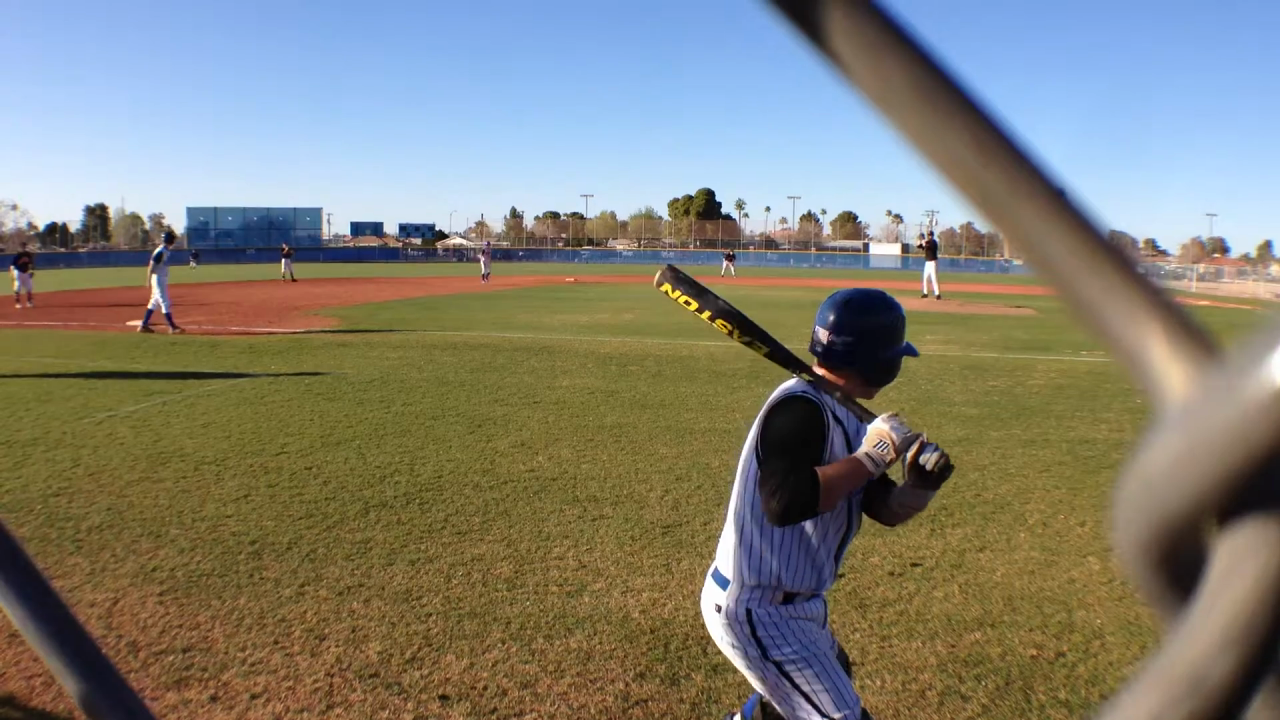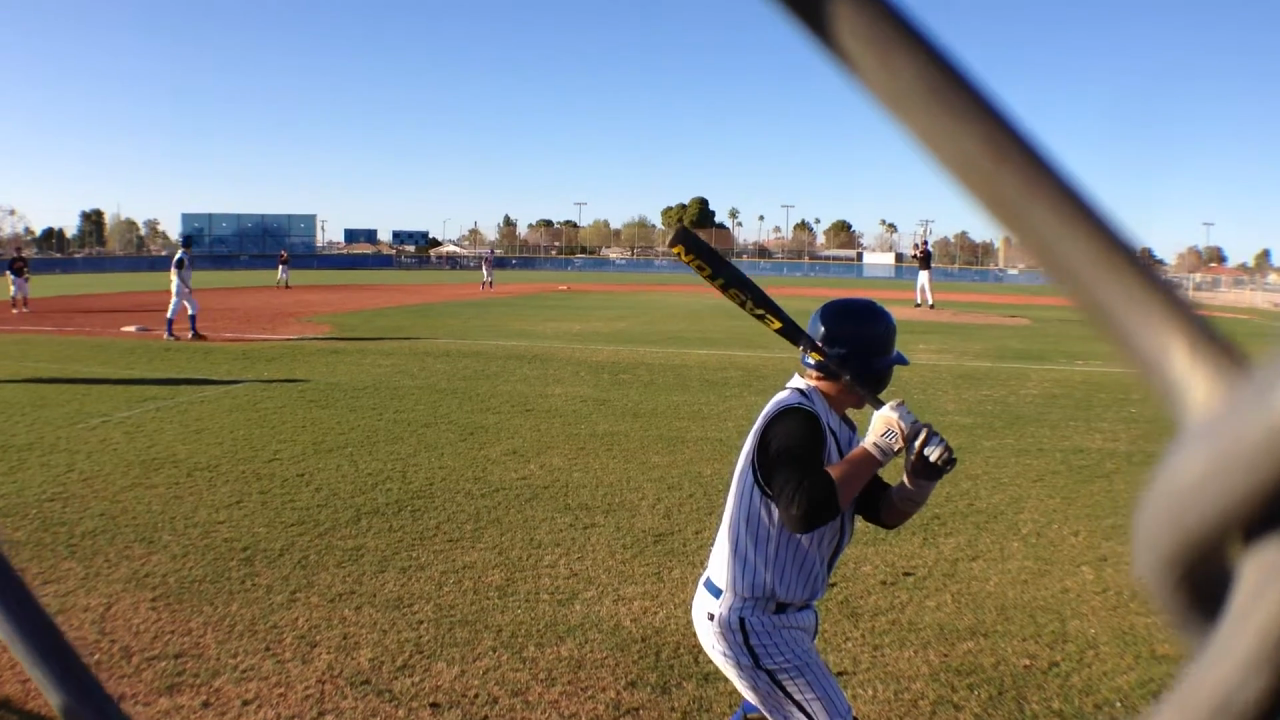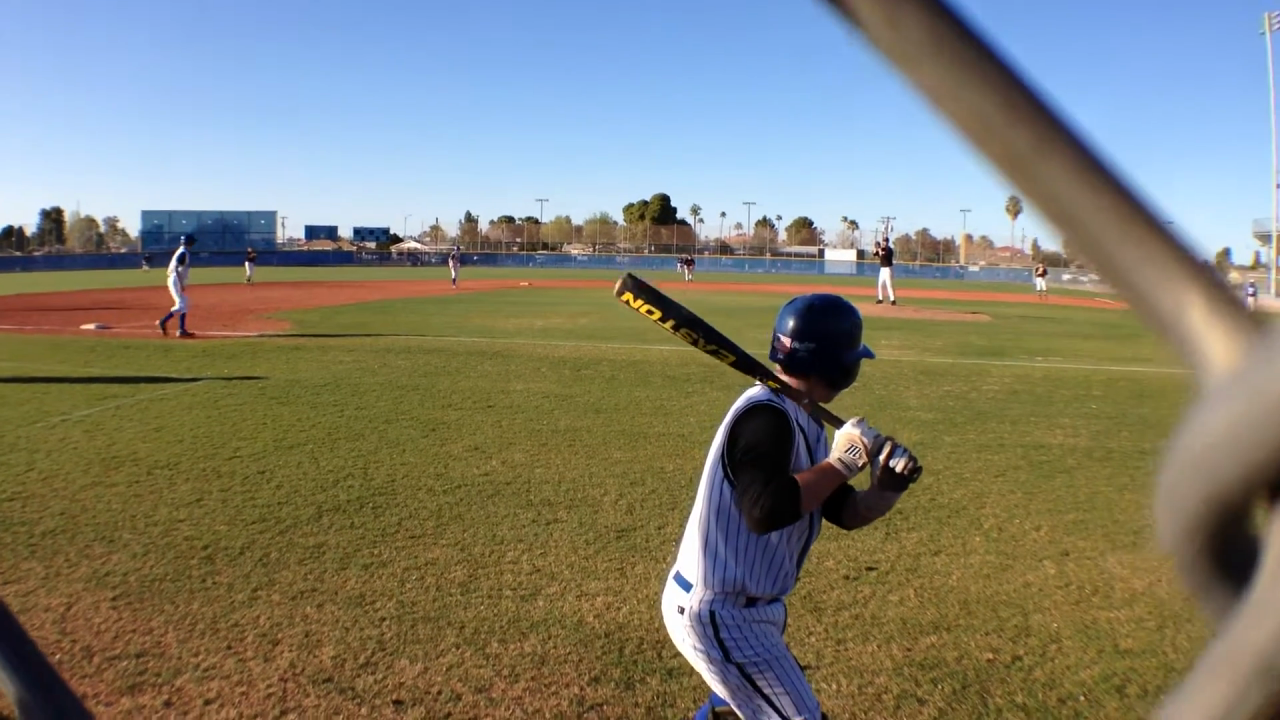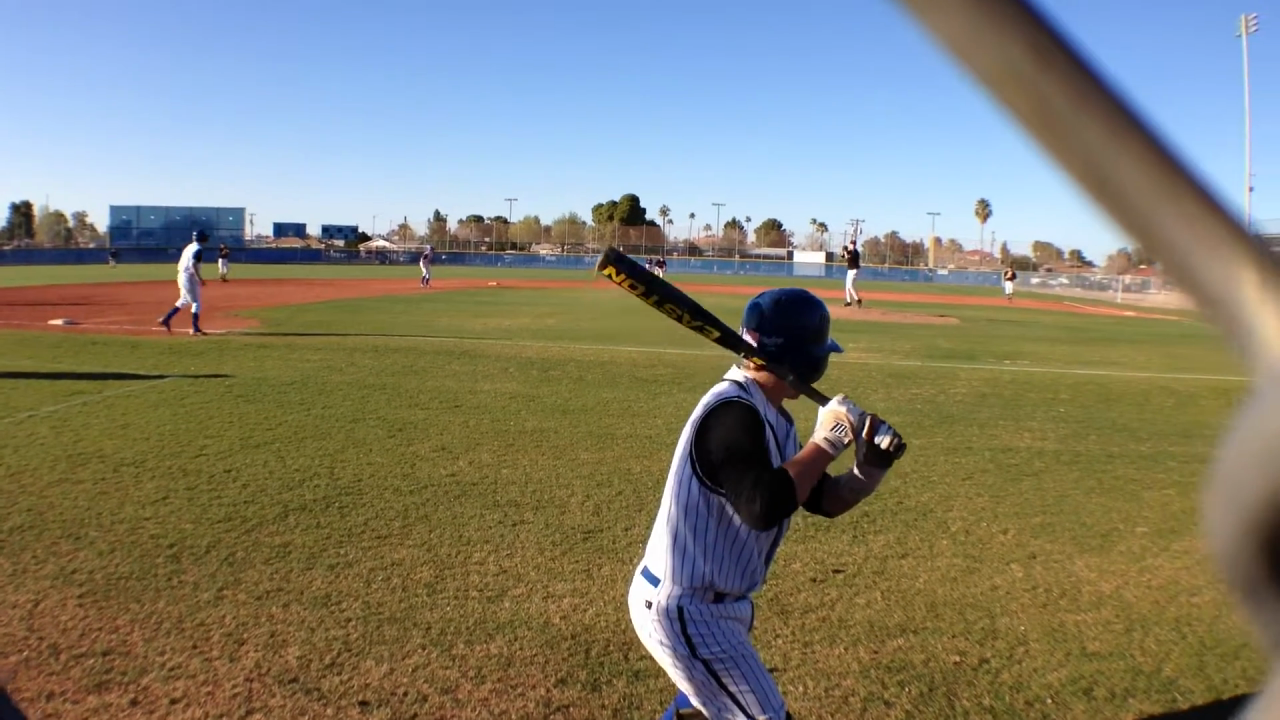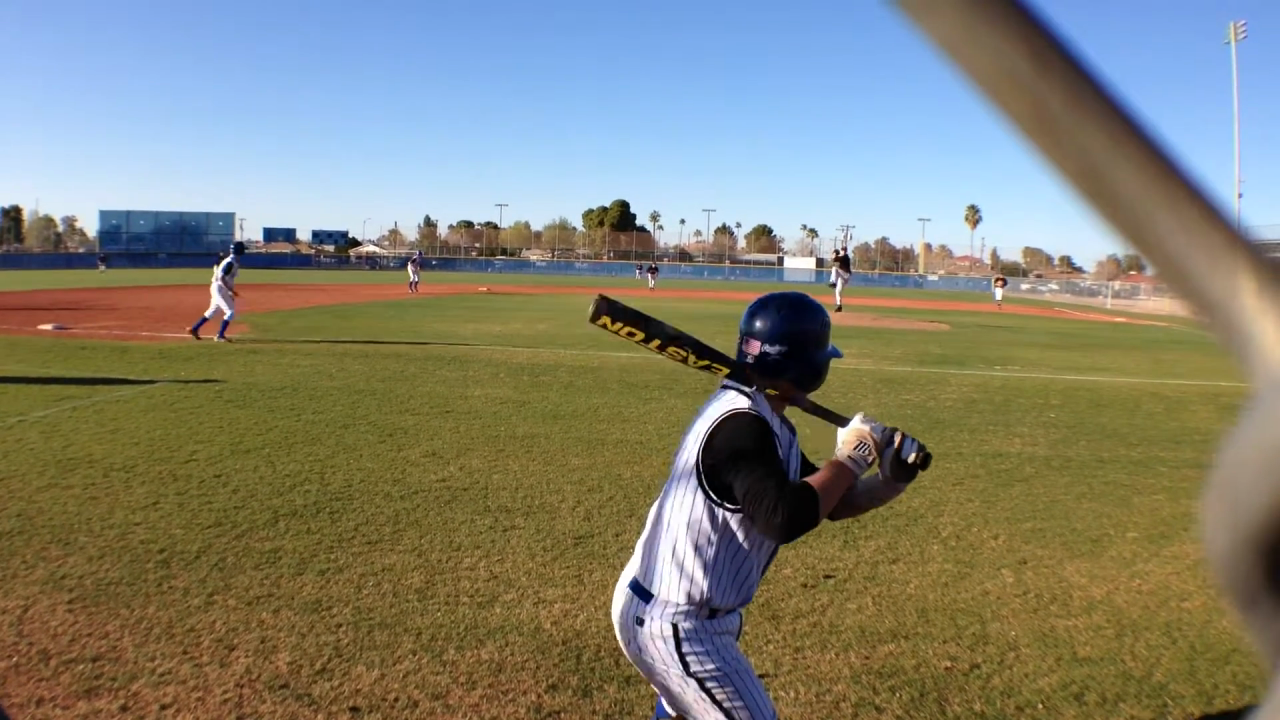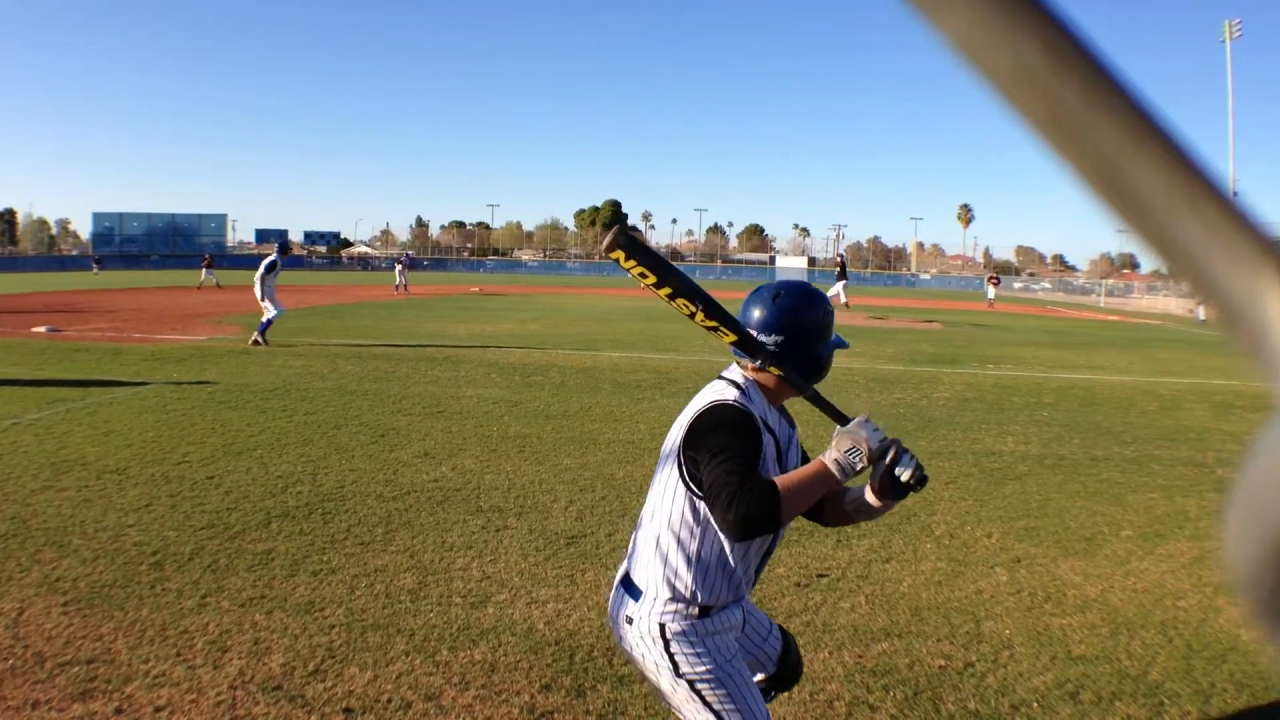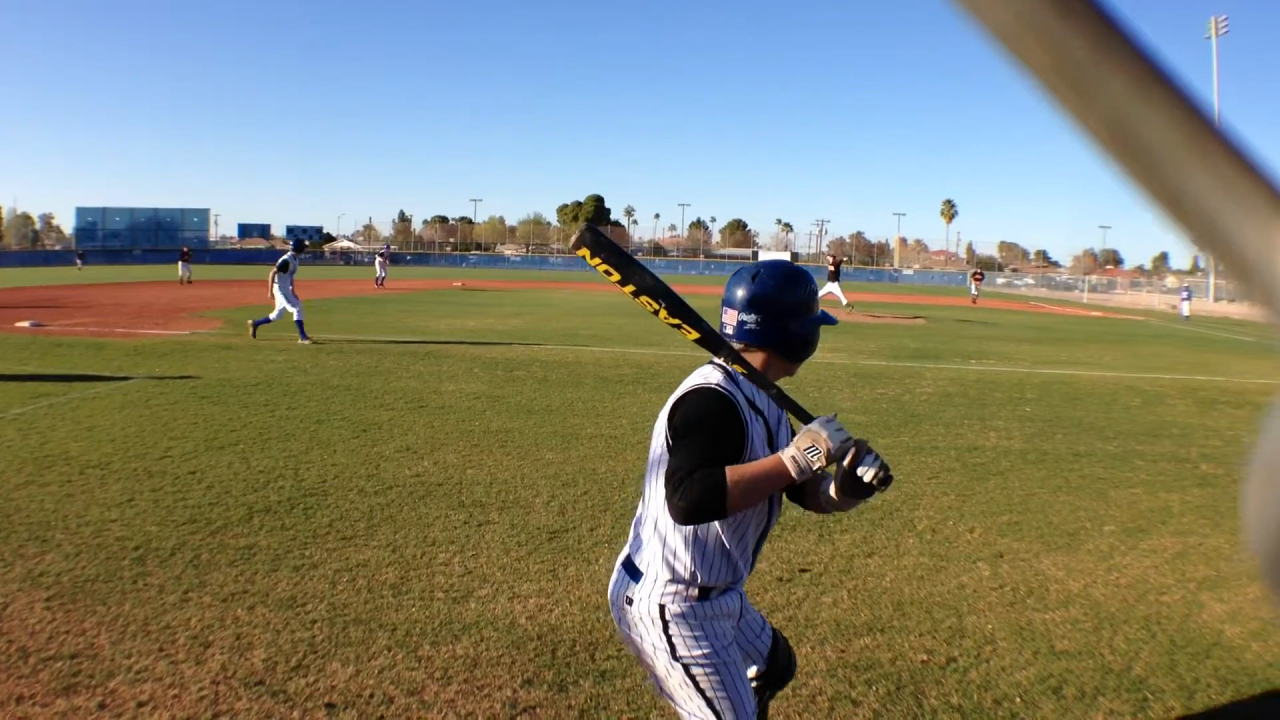
dt=0.5s
person 1, frame 1
left shoulder: (844, 414)
right shoulder: (799, 407)
left elbow: (885, 510)
right elbow: (783, 503)
left wrist: (919, 486)
right wrist: (869, 457)
left hip: (784, 599)
right hip: (758, 609)
left knee: (809, 681)
person 1, frame 2
left shoulder: (834, 424)
right shoulder: (796, 418)
left elbow: (883, 511)
right elbow: (804, 510)
left wrist: (920, 479)
right wrist: (877, 447)
left hip: (766, 610)
right hip: (751, 620)
person 1, frame 3
left shoulder: (800, 419)
right shoulder: (766, 415)
left elbow: (844, 512)
right elbow: (764, 511)
left wrist: (885, 489)
right wrist: (842, 461)
left hip: (731, 604)
right hip: (721, 613)
person 1, frame 4
left shoulder: (769, 415)
right shoulder: (734, 411)
left elbow: (824, 500)
right elbow: (764, 508)
left wrist: (868, 469)
right wrist: (827, 441)
left hip: (696, 600)
right hip: (686, 609)
person 1, frame 5
left shoulder: (759, 418)
right shoulder: (742, 424)
left elbow: (824, 500)
right elbow: (782, 520)
left wrist: (890, 480)
right wrist: (850, 457)
left hip: (676, 606)
right hip: (675, 624)
person 1, frame 6
left shoulder: (769, 415)
right shoulder: (726, 417)
left elbow: (820, 506)
right elbow: (741, 517)
left wrist: (878, 496)
right wrist: (838, 461)
left hip: (713, 606)
right hip: (671, 621)
left knee: (781, 665)
person 1, frame 7
left shoulder: (761, 398)
right shoulder: (711, 399)
left elbow: (806, 491)
right elbow: (689, 500)
left wrist: (845, 488)
right wrist: (797, 458)
left hip: (711, 594)
right hip: (671, 606)
left knee: (772, 668)
